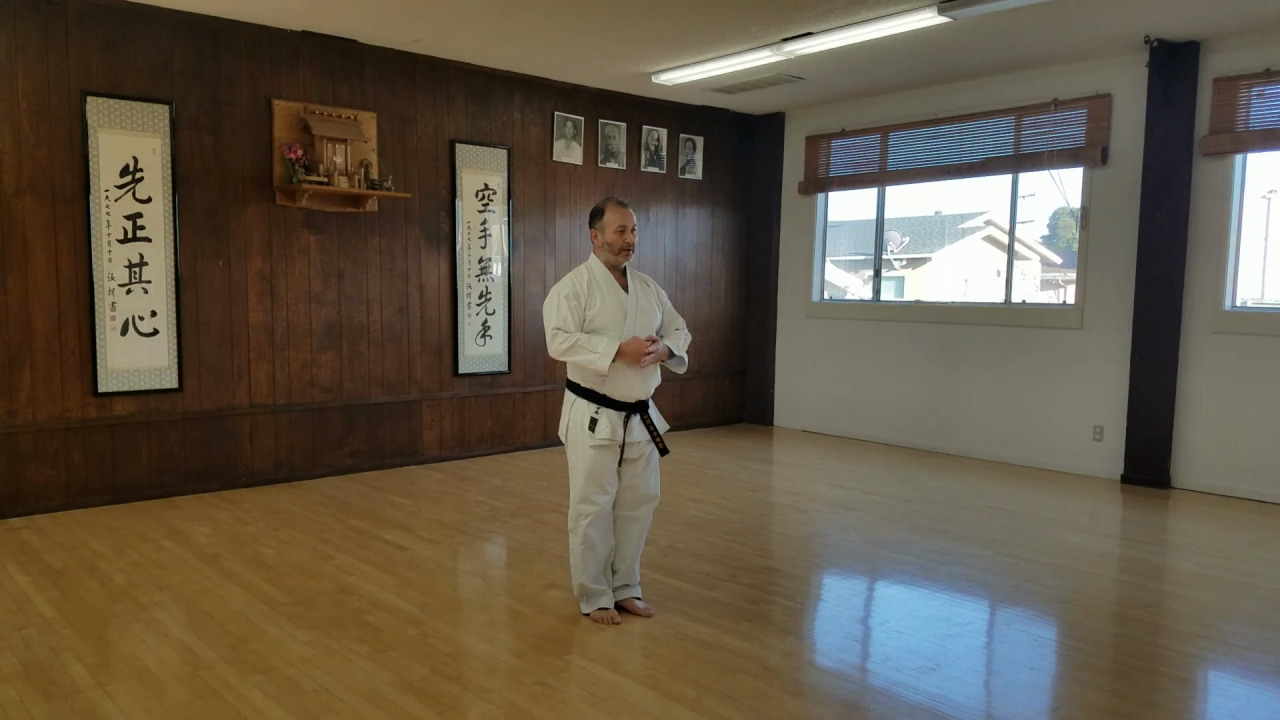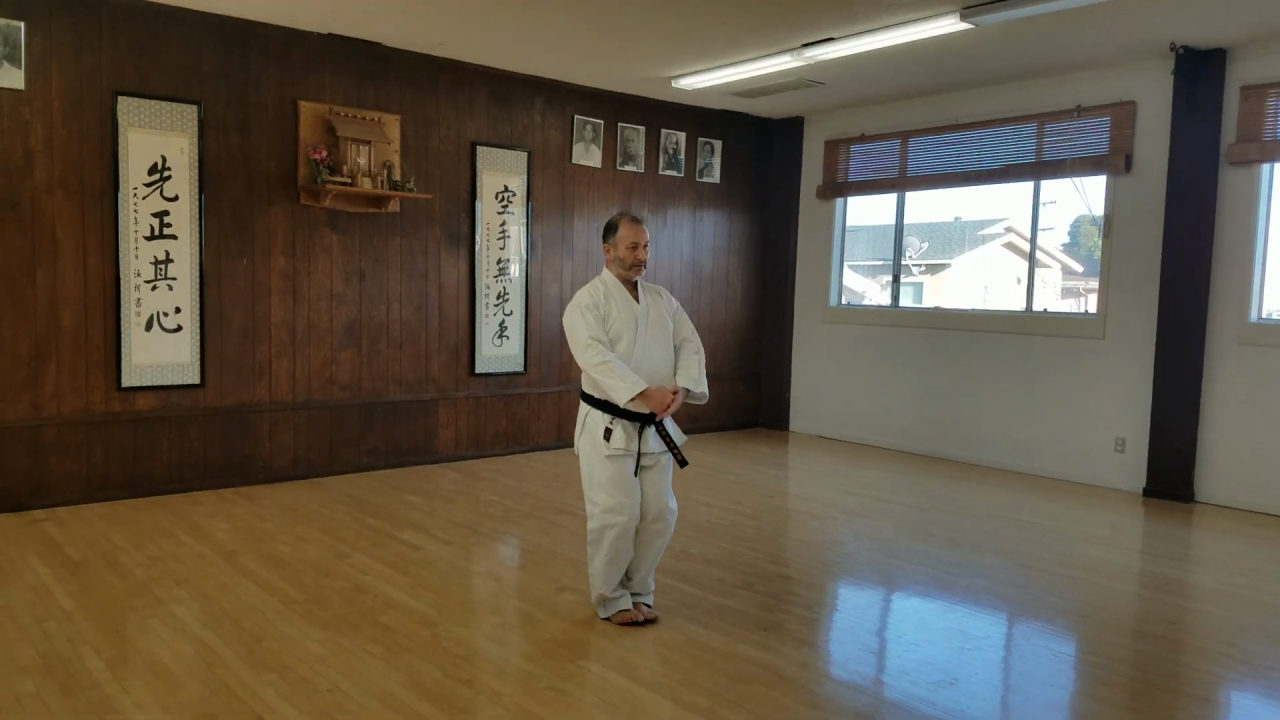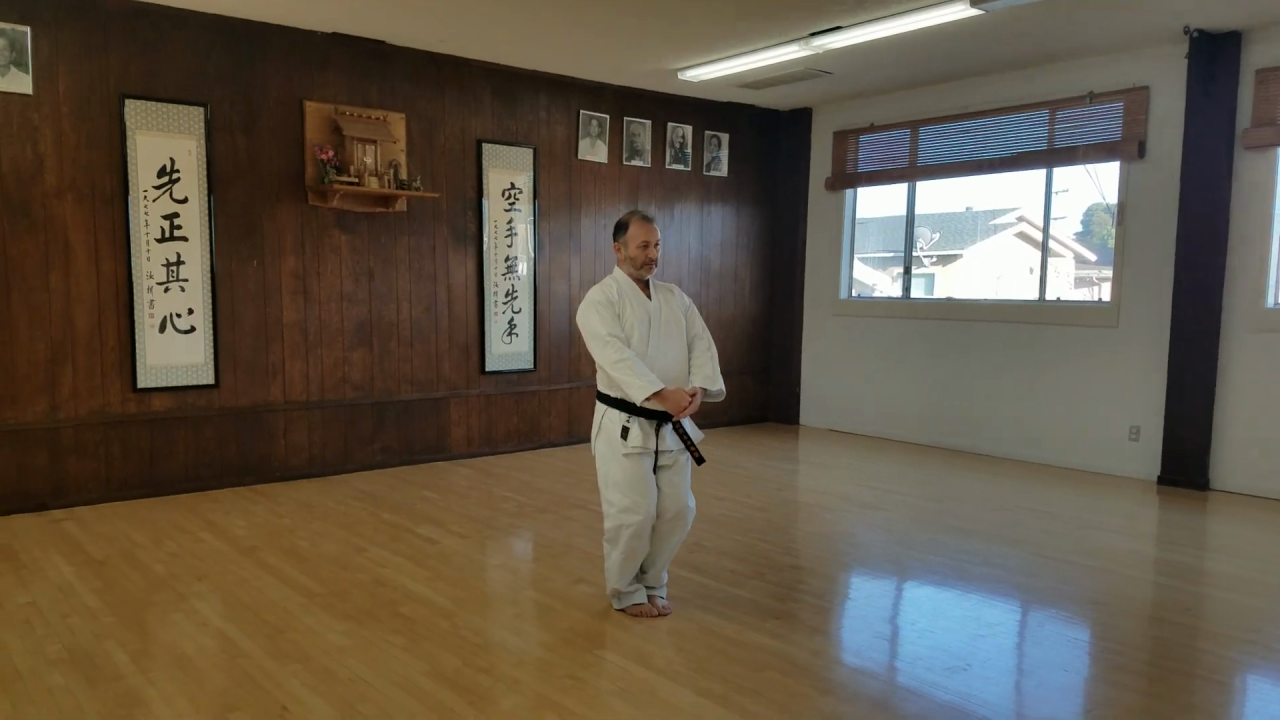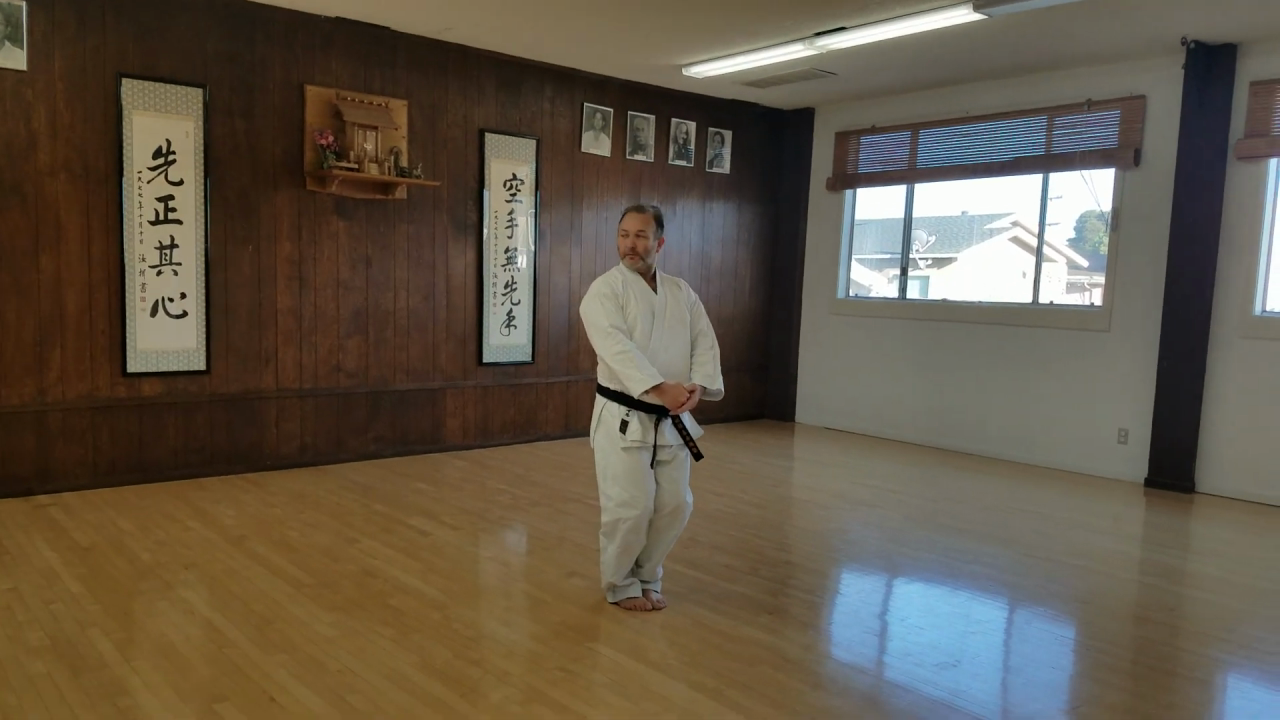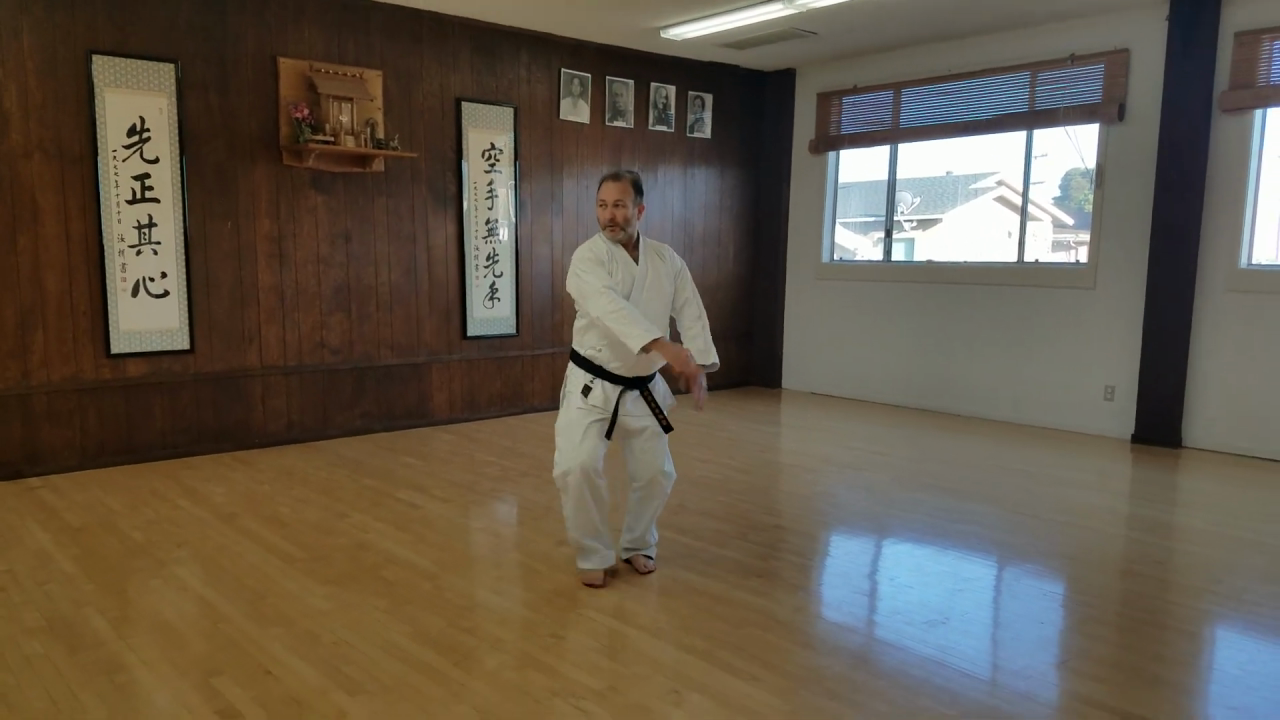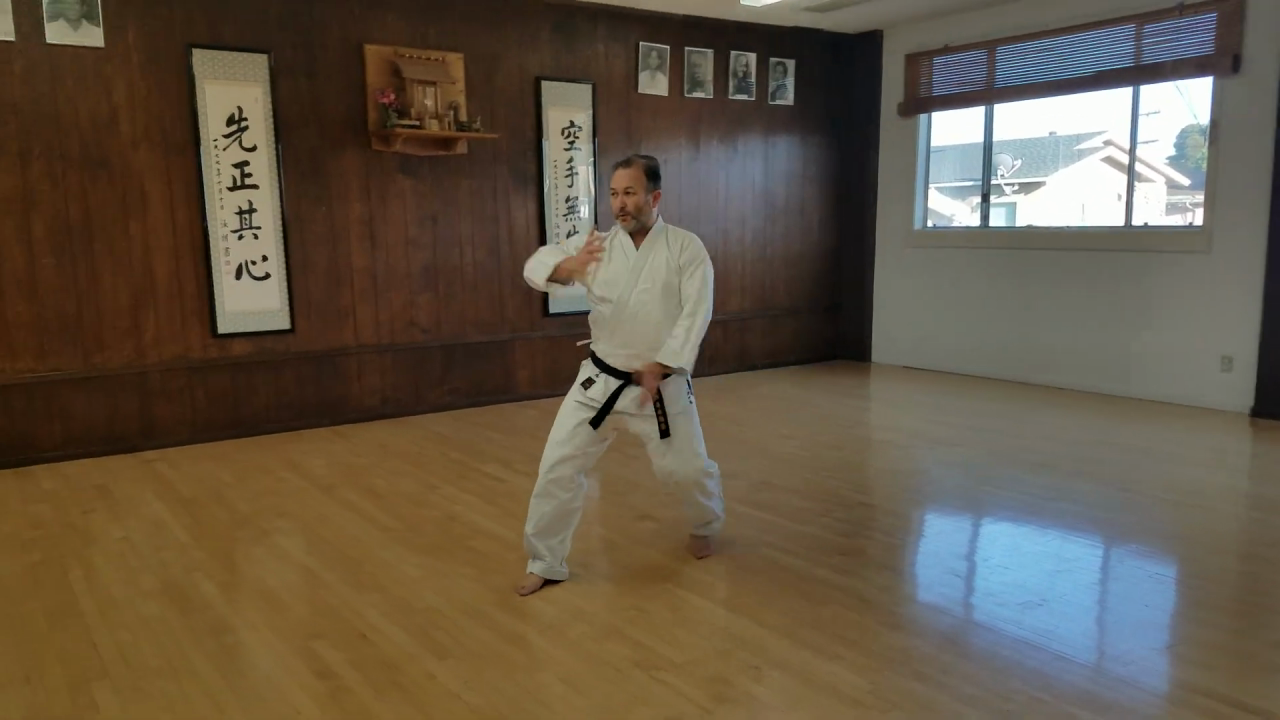
dt=0.5s
person 1, frame 1
left shoulder: (648, 287)
right shoulder: (574, 285)
left elbow: (679, 330)
right elbow: (560, 340)
left wrist: (663, 347)
right wrist: (619, 349)
left hip: (639, 416)
right hip: (593, 416)
left knee: (638, 502)
right knee: (592, 507)
left ankle: (625, 587)
right ankle: (595, 596)
person 1, frame 2
left shoulder: (662, 299)
right shoulder: (588, 300)
left elbow: (690, 346)
right elbow: (594, 356)
left wrist: (682, 388)
right wrist: (645, 391)
left hip: (654, 427)
right hip: (607, 427)
left knee: (659, 514)
right knee: (615, 515)
left ankle: (638, 592)
right ankle: (611, 599)
person 1, frame 3
left shoulder: (674, 297)
right shoulder: (600, 299)
left elbow: (702, 345)
right elbow: (614, 355)
left wrist: (698, 388)
right wrist: (663, 393)
left hip: (672, 426)
right hip: (624, 425)
left knee: (676, 511)
right knee: (632, 515)
left ankle: (652, 585)
right ankle: (625, 591)
person 1, frame 4
left shoulder: (682, 292)
right shoulder: (605, 290)
left elbow: (704, 343)
right elbow: (616, 347)
left wrist: (698, 385)
right wrist: (662, 388)
left hip: (671, 419)
right hip: (624, 418)
left knee: (673, 506)
right knee: (629, 508)
left ankle: (647, 579)
right ankle: (620, 585)
person 1, frame 5
left shoulder: (666, 258)
right shoulder: (588, 257)
left elbow: (690, 317)
right elbow: (608, 307)
left wrist: (697, 366)
right wrist: (663, 346)
left hip: (644, 388)
right hip: (591, 384)
left knee: (655, 472)
right knee: (577, 467)
left ankle: (637, 544)
right ankle: (594, 554)
person 1, frame 6
left shoulder: (686, 246)
right shoulder: (597, 243)
left elbow: (695, 313)
right elbow: (538, 265)
left wrist: (662, 365)
right wrist: (565, 267)
left hip: (661, 382)
right hip: (601, 379)
left knee: (687, 467)
right knee: (560, 464)
left ankle: (703, 524)
right ankle: (544, 561)
